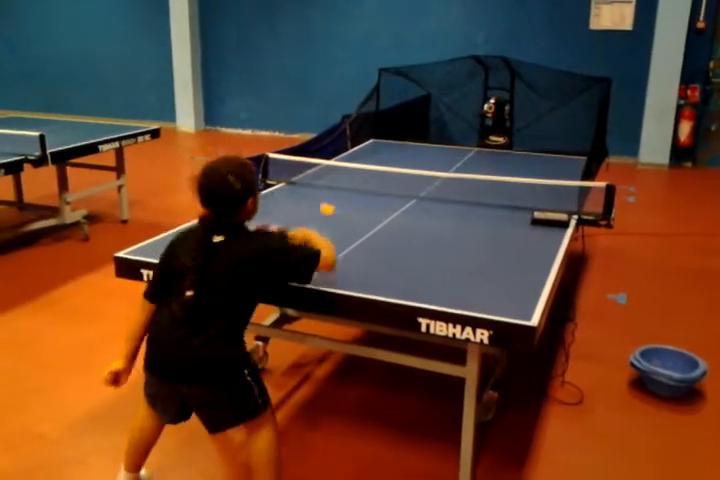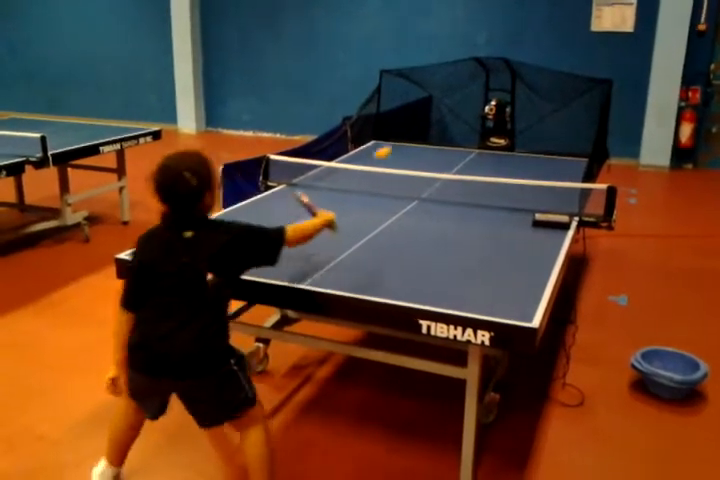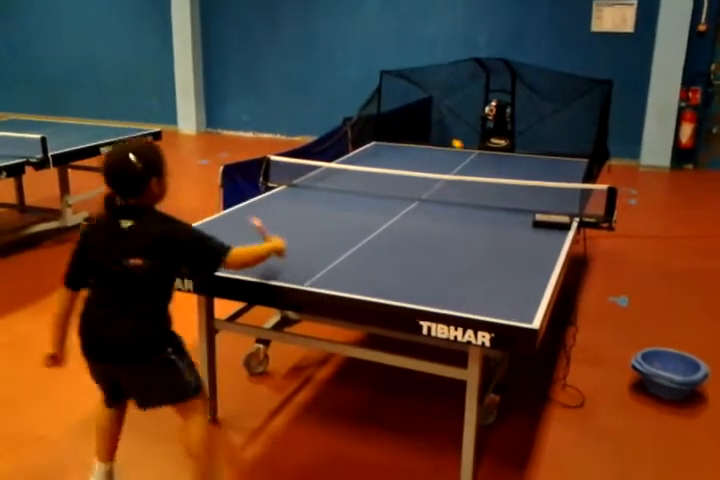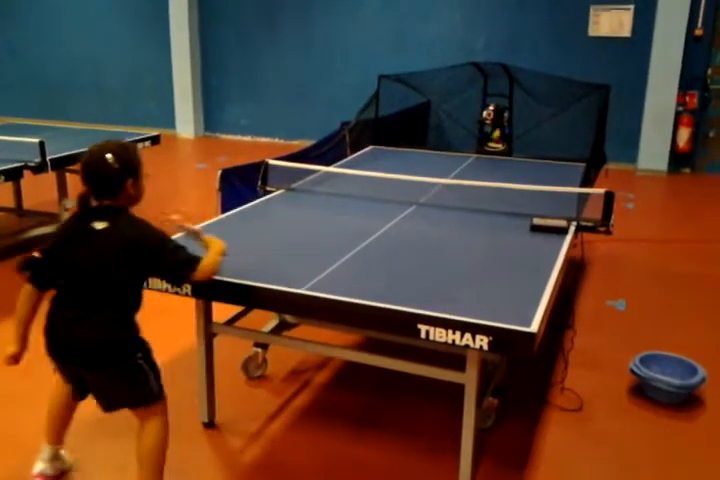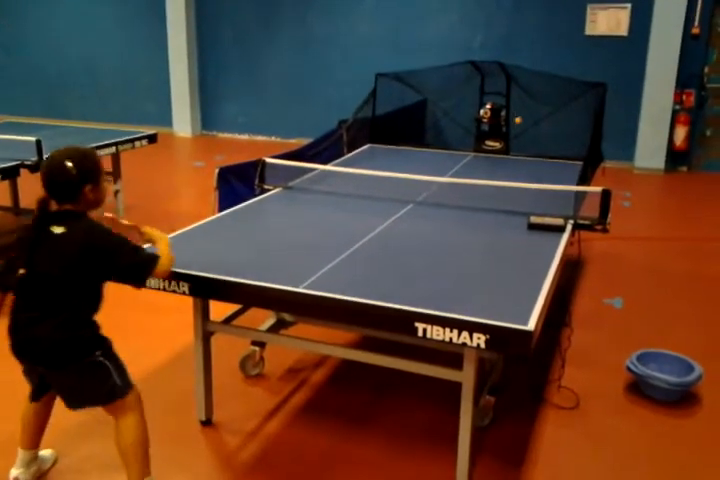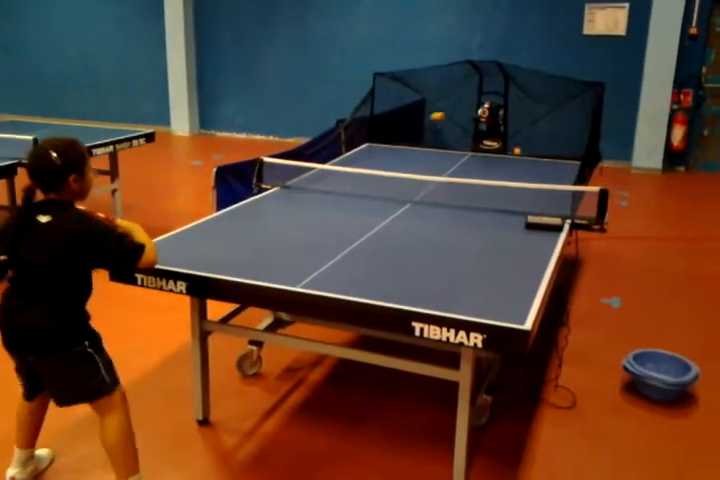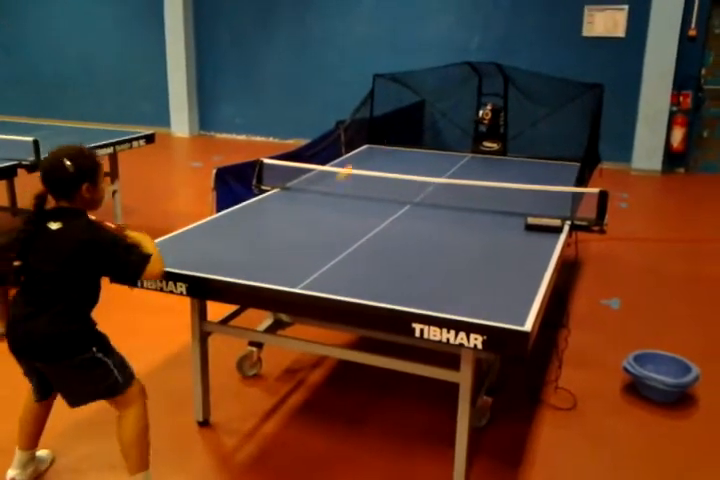
dt=0.2s
person 1, frame 1
left shoulder: (183, 242)
right shoulder: (260, 249)
left elbow: (149, 304)
right elbow: (327, 260)
left wrist: (125, 359)
right wrist: (303, 238)
left hip: (163, 356)
right hip: (217, 364)
left knee: (154, 412)
right knee: (261, 424)
person 1, frame 2
left shoulder: (149, 244)
right shoulder: (227, 238)
left elbow: (128, 310)
right elbow: (289, 236)
left wrist: (120, 365)
right wrist: (323, 220)
left hip: (148, 355)
right hip: (203, 358)
left knee: (134, 404)
right knee: (251, 423)
person 1, frame 3
left shoulder: (95, 230)
right shoulder: (168, 232)
left elbow: (69, 290)
right elbow: (232, 260)
left wrist: (57, 342)
right wrist: (270, 246)
left hip: (96, 341)
right hip: (146, 343)
left knee: (114, 400)
right knee: (194, 408)
person 1, frame 4
left shoulder: (70, 229)
right shoulder: (139, 235)
left elbow: (33, 286)
right elbow: (202, 272)
right wrist: (215, 248)
left hip: (61, 341)
right hip: (112, 346)
left knee: (71, 387)
right knee: (154, 412)
person 1, frame 5
left shoulder: (31, 232)
right shoulder: (96, 239)
right elbow: (160, 269)
right wrist: (160, 240)
right hip: (72, 345)
left knee: (43, 392)
right knee: (128, 407)
person 1, frame 6
right shoulder: (84, 227)
right elbow: (147, 259)
right wrist: (135, 229)
right hip: (61, 335)
left knee: (36, 391)
right knee: (112, 405)
person 1, frame 7
left shoulder: (31, 228)
right shoulder: (94, 236)
right elbow: (154, 270)
right wrist: (144, 241)
right hip: (67, 339)
left knee: (43, 392)
right knee: (131, 398)
